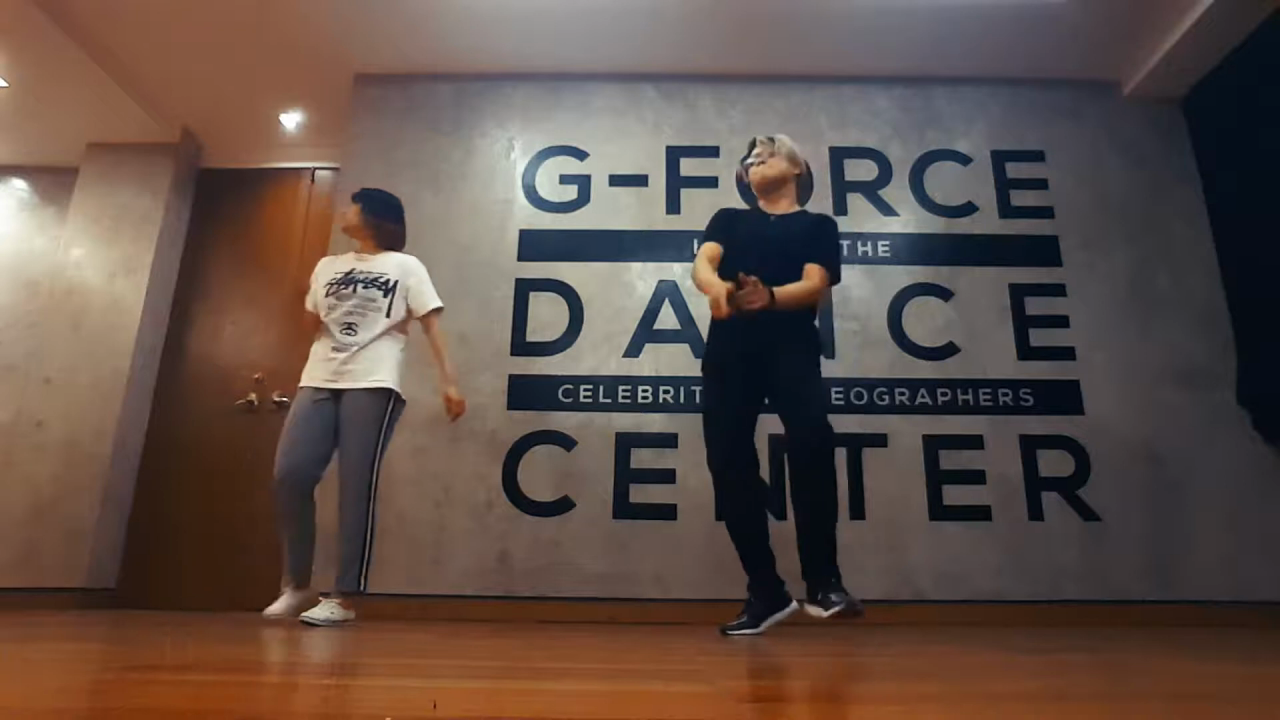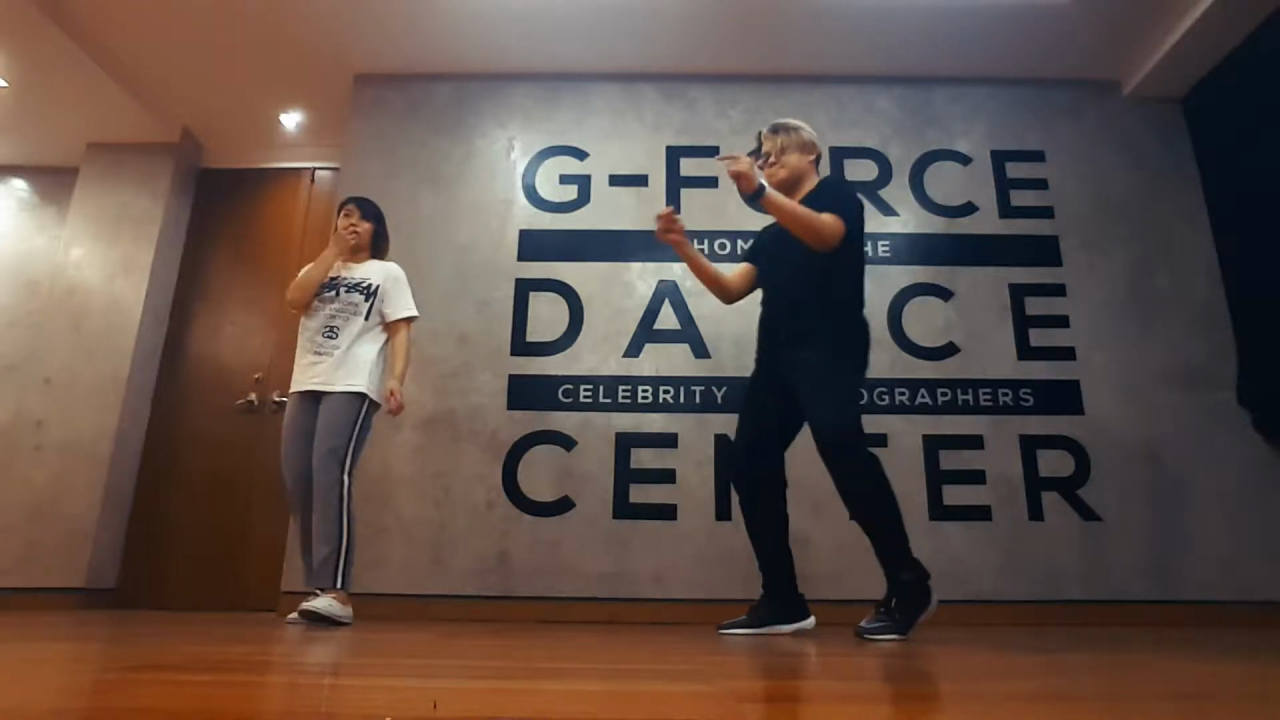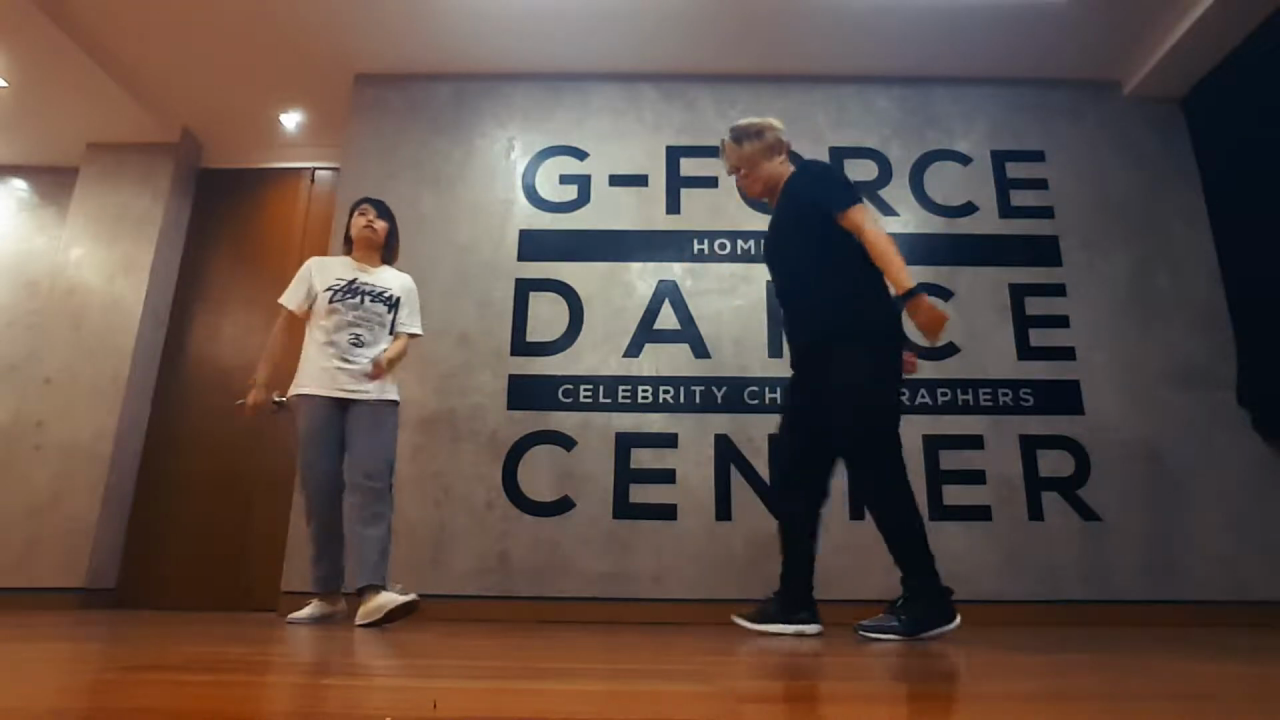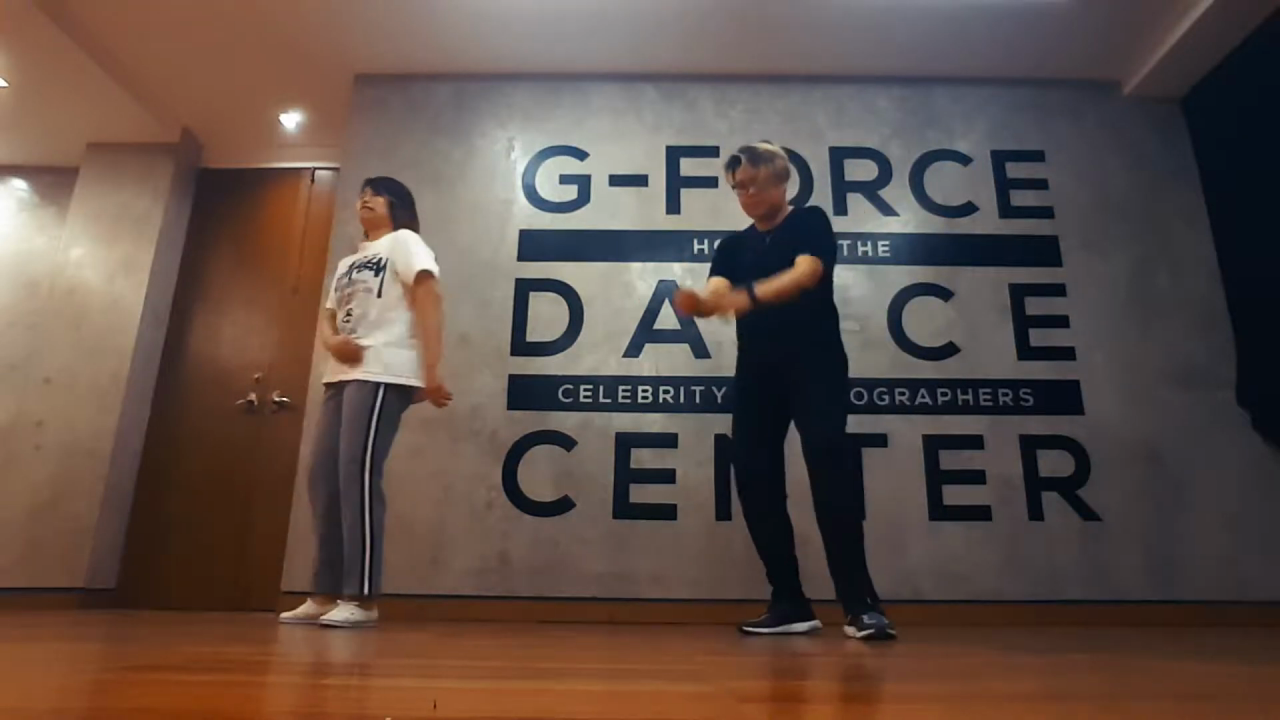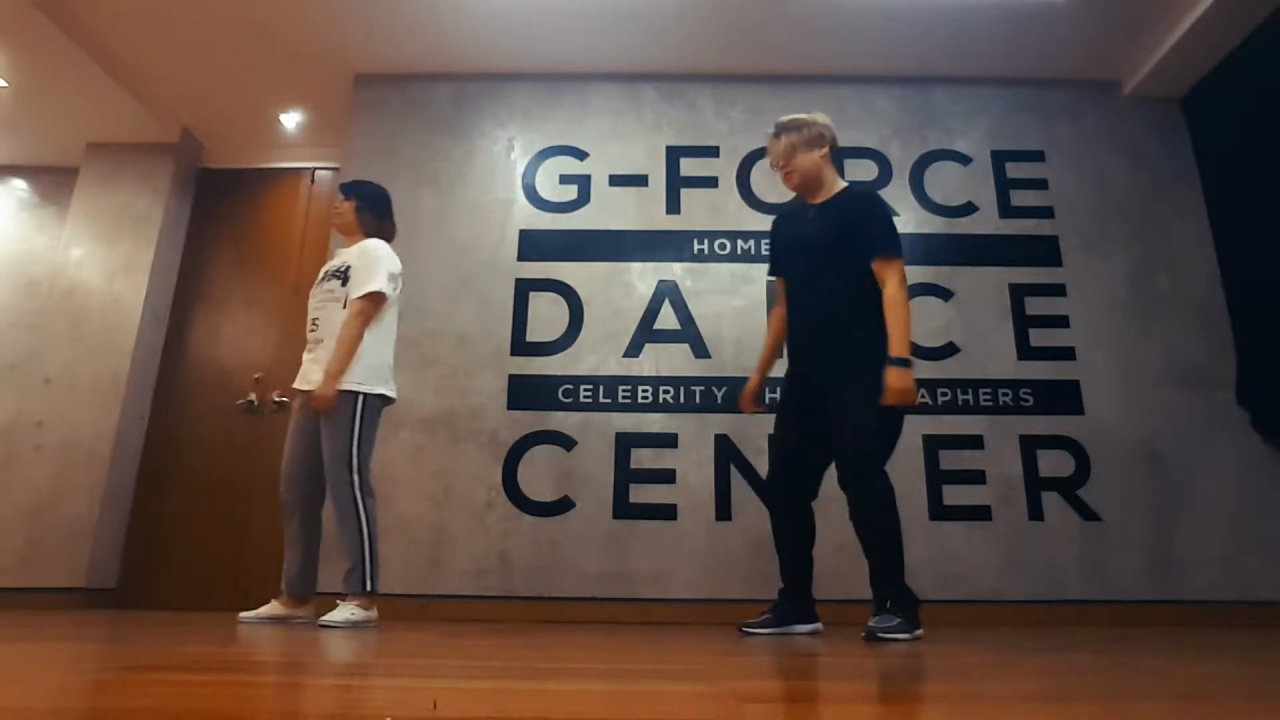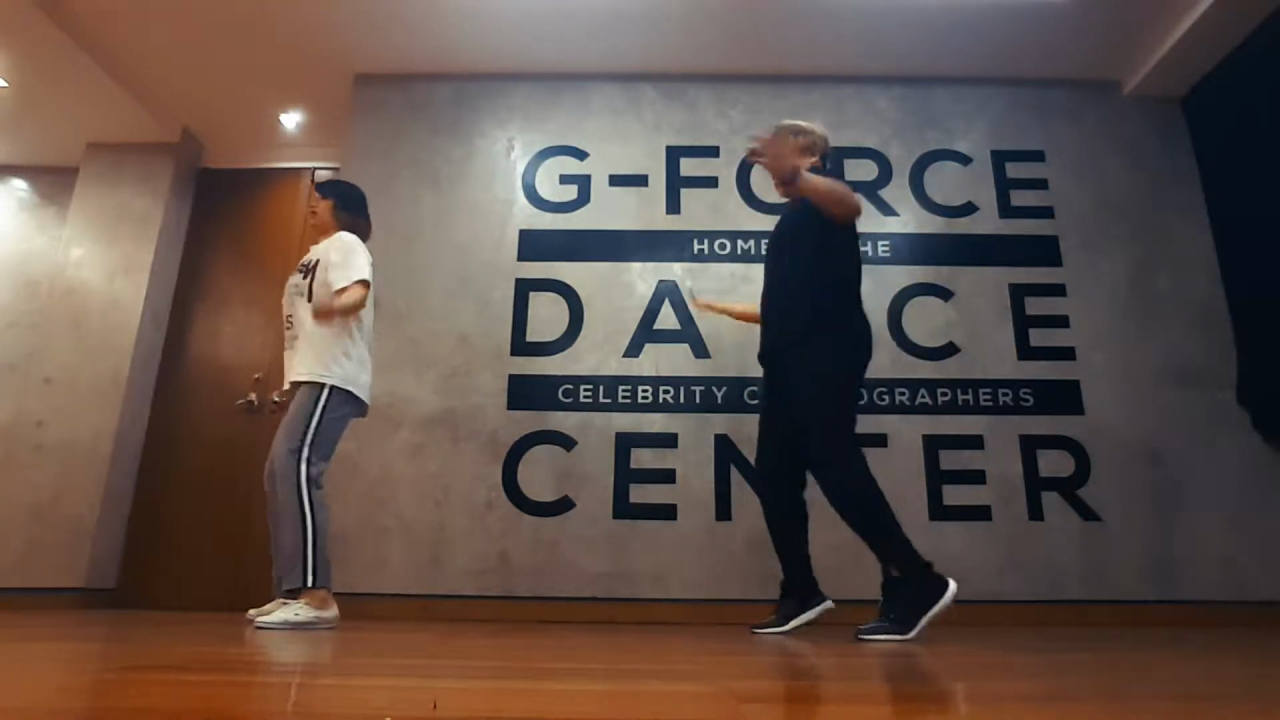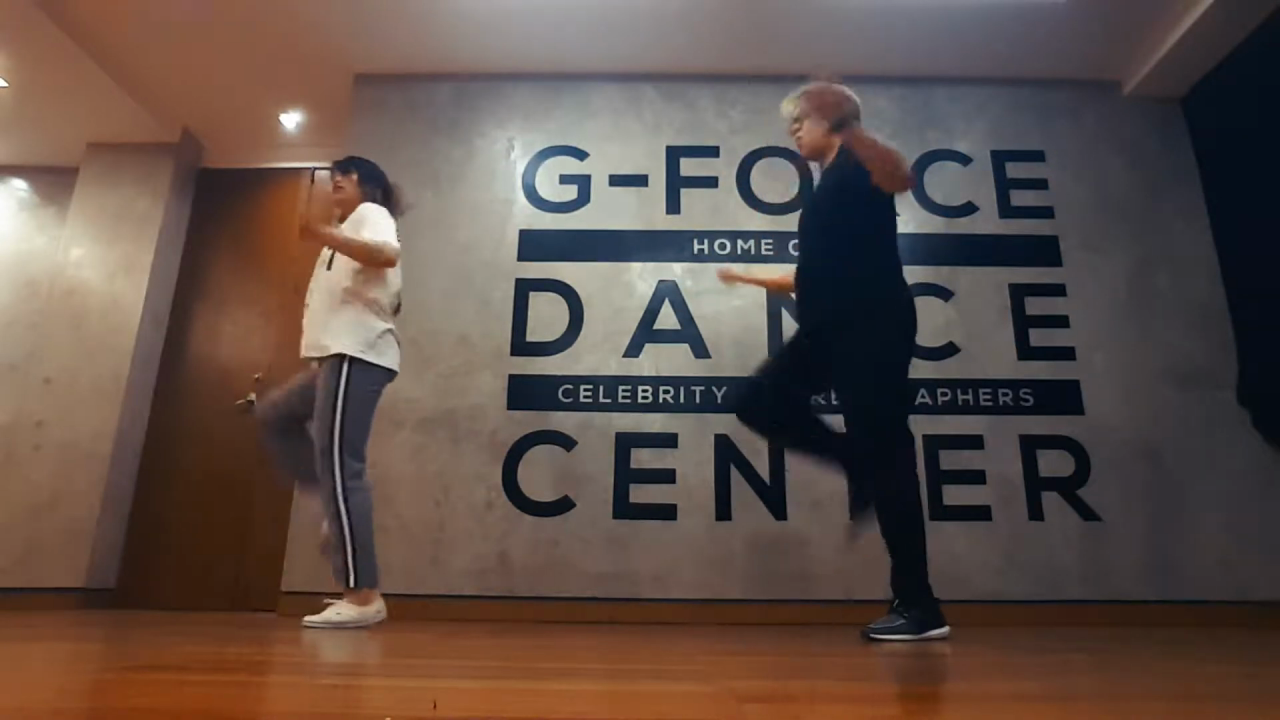
dt=0.7s
person 1, frame 1
left shoulder: (817, 225)
right shoulder: (728, 219)
left elbow: (816, 288)
right elbow: (702, 263)
left wrist: (768, 297)
right wrist: (714, 287)
left hip: (791, 348)
right hip: (728, 353)
left knee: (811, 441)
right knee: (730, 463)
left ankle: (823, 582)
right ankle: (766, 592)
person 1, frame 2
left shoulder: (835, 192)
right shoulder: (770, 235)
left elbow: (826, 235)
right elbow: (730, 290)
left wrist: (759, 193)
right wrist: (683, 247)
left hip: (831, 346)
right hip: (776, 355)
left knee: (840, 443)
right knee: (751, 465)
left ankle: (907, 584)
right ankle: (782, 601)
person 1, frame 3
left shoulder: (813, 181)
right shoulder: (779, 226)
left elbow: (865, 225)
left wrist: (907, 290)
right wrist: (889, 356)
left hip: (859, 345)
right hip: (814, 358)
left knee: (872, 461)
right knee: (795, 469)
left ankle: (927, 601)
right ankle: (795, 601)
person 1, frame 4
left shoulder: (810, 222)
right shoulder: (736, 246)
left elbow: (806, 273)
right elbow: (715, 295)
left wrist: (750, 295)
right wrist: (693, 301)
left hip: (815, 366)
right hip: (756, 374)
left knee: (829, 469)
right knee: (755, 482)
left ankle: (860, 601)
right ankle: (790, 602)
person 1, frame 5
left shoulder: (862, 205)
right shoulder: (785, 223)
left elbow: (892, 280)
left wrist: (899, 359)
right wrist: (760, 372)
left hip: (858, 369)
right hip: (804, 372)
left knee: (861, 475)
right knee: (785, 484)
left ankle: (896, 604)
right ankle: (796, 603)
person 1, frame 6
left shoulder: (819, 197)
right shoulder: (793, 220)
left elbow: (848, 204)
left wrist: (792, 173)
right wrist: (716, 307)
left hip: (829, 350)
right hip: (788, 358)
left knee: (833, 462)
right knee: (775, 475)
left ankle: (914, 580)
right ankle: (801, 593)
person 1, frame 7
left shoulder: (857, 162)
right shoulder: (826, 186)
left elbow: (900, 177)
left wrist: (850, 131)
right wrist: (760, 280)
left hip: (874, 324)
right hip: (824, 328)
left knee: (883, 452)
right knee: (758, 402)
left ankle: (919, 608)
right ankle: (860, 459)
person 2, frame 1
left shoulder: (405, 267)
right shoulder: (327, 266)
left elbow: (431, 325)
right elbow: (310, 323)
left wrist: (448, 381)
right wrist: (303, 315)
left hip: (372, 385)
right hip: (319, 382)
left knee: (357, 485)
right knee: (290, 474)
left ankle: (342, 597)
right ankle: (297, 584)
person 2, frame 2
left shoulder: (388, 273)
right shoulder: (318, 269)
left elbow: (399, 332)
right elbow: (294, 299)
left wrist: (396, 380)
right wrist: (332, 250)
left hip: (353, 386)
right hip: (305, 385)
left knee: (331, 478)
right knee: (299, 486)
left ankle: (336, 593)
right ankle: (319, 588)
person 2, frame 3
left shoulder: (403, 284)
right shoulder: (317, 269)
left elbow: (404, 339)
right elbow: (285, 323)
left wrist: (389, 359)
right wrist: (260, 381)
left hip: (376, 394)
right hip: (318, 391)
left knee: (372, 484)
right knee: (320, 490)
left ankle: (373, 593)
right ankle: (328, 594)
person 2, frame 4
left shoulder: (403, 242)
right shoulder: (346, 263)
left elbow: (428, 297)
right elbow: (329, 319)
left wrist: (432, 366)
right wrist: (331, 340)
left hip: (382, 374)
right hip: (343, 374)
left knee: (357, 473)
right knee: (323, 480)
left ankle: (361, 598)
right ankle: (326, 594)
person 2, frame 5
left shoulder: (374, 252)
right shoulder: (334, 264)
left elbow: (361, 315)
left wrist: (332, 377)
right wrist: (306, 382)
left hip: (354, 385)
right hip: (316, 385)
left knee: (346, 477)
right knee: (297, 483)
left ankle: (360, 598)
right ankle: (295, 597)
person 2, frame 6
left shoulder: (345, 244)
right shoulder: (319, 255)
left elbow: (358, 293)
left wrist: (335, 306)
right wrist: (296, 386)
left hip: (330, 380)
right hip: (311, 379)
left knee: (296, 469)
right knee: (279, 475)
left ankle: (316, 597)
right ankle: (292, 592)
person 2, frame 7
left shoulder: (370, 214)
right shoulder: (344, 229)
left elbow: (387, 255)
left wrist: (328, 237)
left hip: (356, 356)
right hip: (335, 354)
left knee: (340, 466)
right knee: (272, 416)
left ankle: (362, 595)
